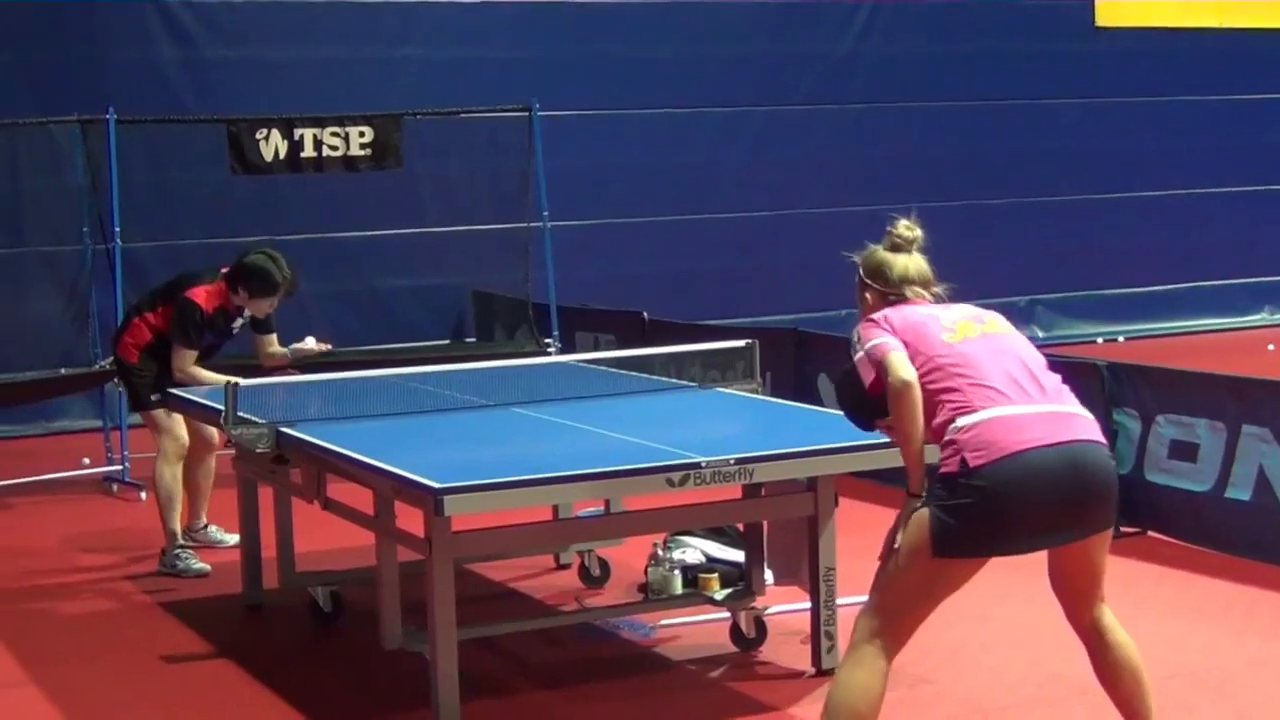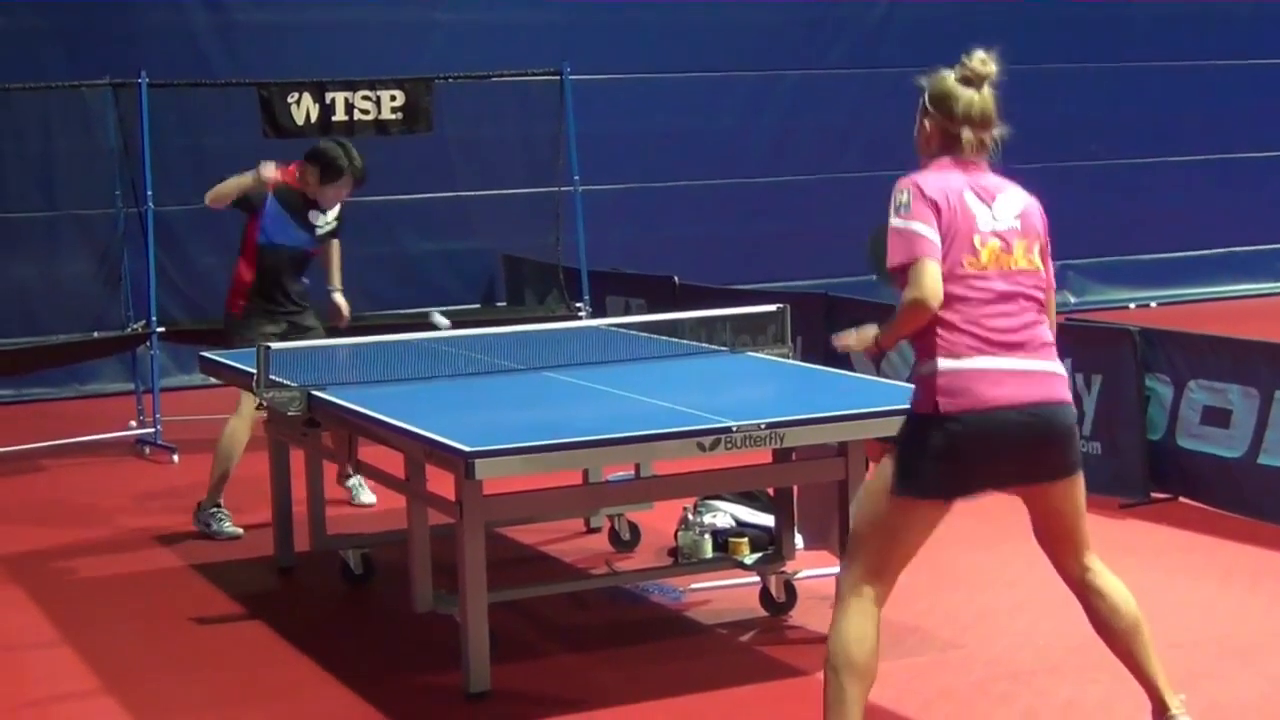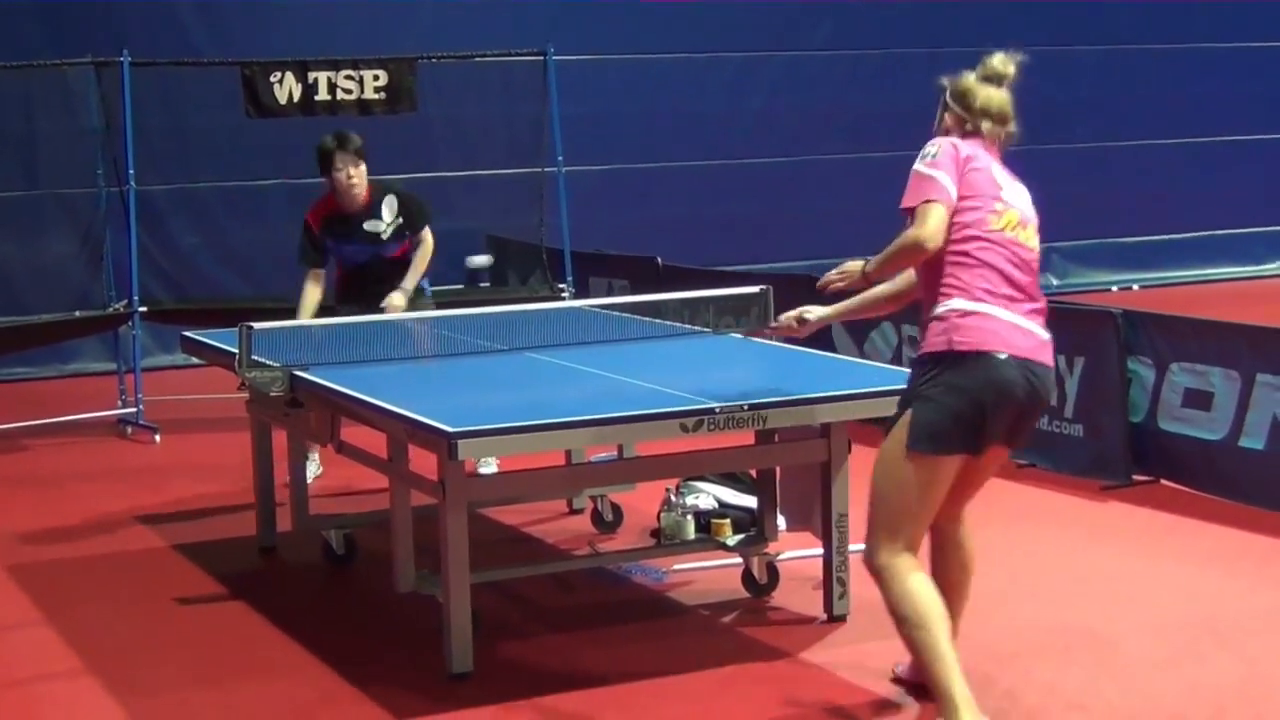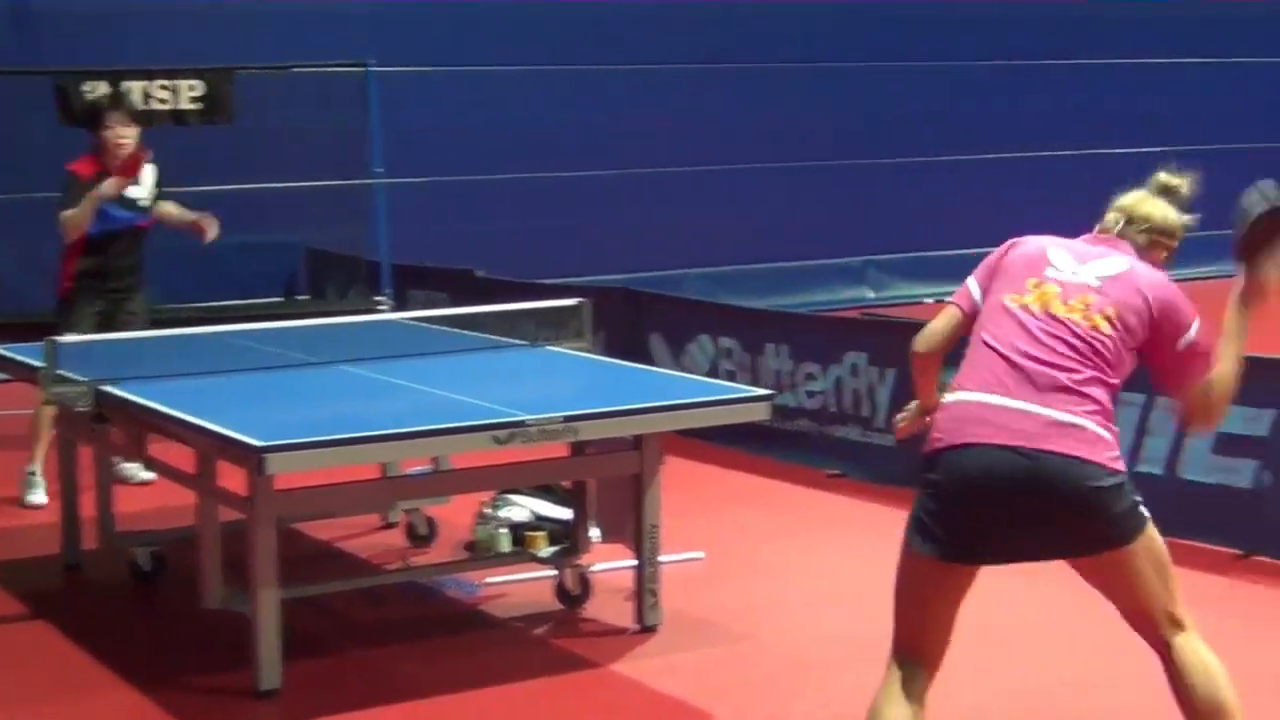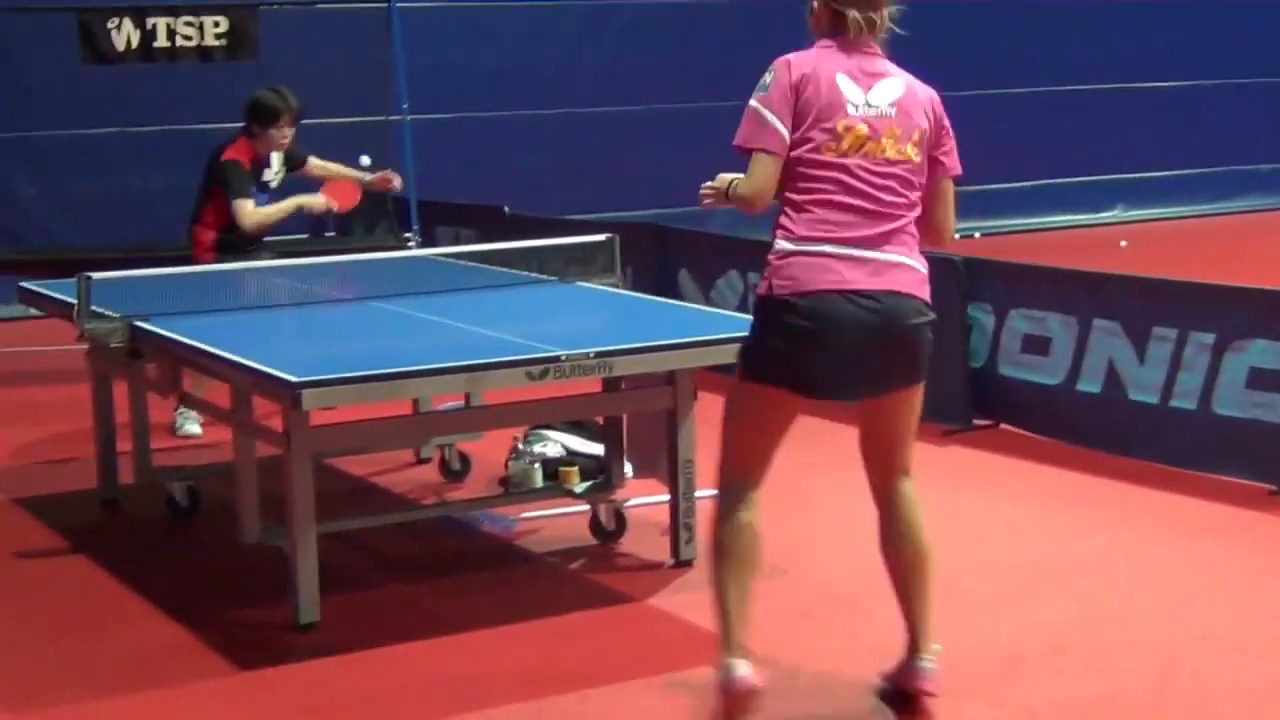
dt=1s
person 1, frame 1
left shoulder: (877, 325)
right shoulder: (982, 315)
left elbow: (903, 381)
left wrist: (916, 489)
left hip: (995, 467)
right hip: (1086, 453)
left knee: (875, 634)
right knee: (1090, 612)
person 1, frame 2
left shoulder: (921, 188)
right shoulder: (1026, 202)
left elbow: (925, 298)
left wrist: (877, 338)
left hip: (960, 412)
right hip: (1048, 402)
left knee: (861, 584)
right knee: (1079, 564)
person 1, frame 3
left shoulder: (947, 151)
right shoulder: (1016, 191)
left elbow: (926, 240)
right elbow: (925, 281)
left wrist: (863, 270)
right wrist: (824, 316)
left hip: (969, 359)
right hip: (1031, 368)
left knee: (890, 553)
right knee: (942, 510)
right ankle: (938, 665)
person 1, frame 4
left shoulder: (1021, 249)
right shoulder: (1158, 292)
left elbow: (925, 348)
right elbow: (1202, 415)
left wrist: (927, 408)
right wrist: (1241, 311)
left hip: (966, 457)
right hip: (1079, 469)
left knee: (909, 670)
right knee: (1172, 635)
person 1, frame 5
left shoulder: (795, 72)
right shoulder: (922, 98)
left elbow: (756, 191)
right elbow: (941, 231)
left wrist: (726, 187)
left hip: (804, 301)
right hip: (900, 307)
left knee: (738, 485)
right knee: (894, 484)
right ankle: (920, 660)
person 2, frame 1
left shoulder: (255, 299)
right shoulder: (198, 301)
left elbow: (268, 353)
right elbow: (182, 370)
left wrist: (294, 351)
left hip: (180, 360)
right hip: (142, 354)
left knee: (207, 440)
right knee: (175, 442)
left ankle: (197, 527)
right ankle: (173, 550)
person 2, frame 2
left shoulder: (330, 203)
right shoulder: (274, 186)
right elbow: (213, 199)
left wrist: (335, 290)
right wrist: (255, 177)
left hip: (294, 307)
right hip: (253, 310)
right knee: (251, 406)
left ankle: (346, 474)
right ankle: (210, 507)
person 2, frame 3
left shoulder: (394, 198)
right shoulder: (318, 219)
left elbow: (425, 243)
right elbow: (314, 279)
left wrist: (405, 291)
right wrist: (301, 326)
left hip: (404, 295)
right hip: (355, 301)
right ankle: (312, 456)
person 2, frame 4
left shoulder: (147, 168)
right shoulder: (80, 174)
left elbow: (156, 207)
right elbow: (68, 230)
left wrist: (195, 219)
right wrist: (96, 196)
left hip: (128, 289)
right hip: (84, 288)
left ankle: (122, 457)
right ankle: (34, 471)
person 2, frame 5
left shoulder: (278, 149)
right shoulder: (232, 160)
left elbow: (316, 166)
right elbow: (248, 220)
left wrist: (366, 179)
right wrist: (300, 201)
left hip: (252, 247)
right hip: (220, 249)
right ankle: (187, 408)
